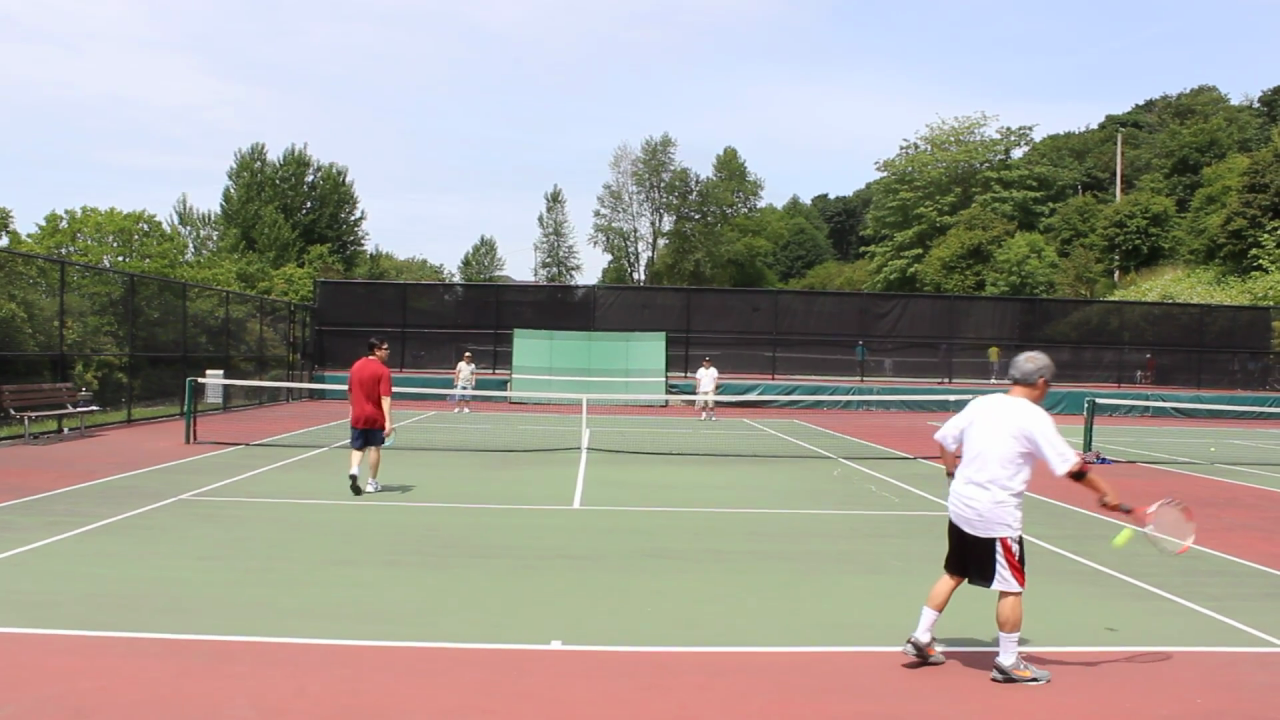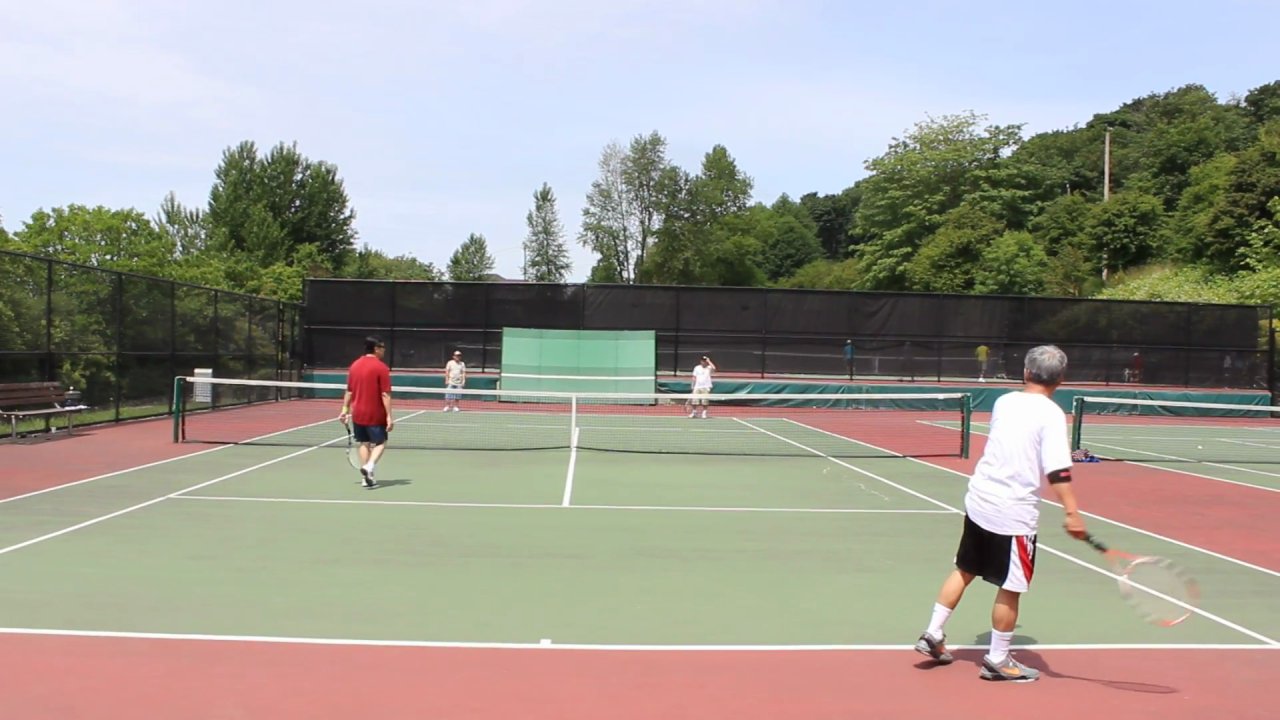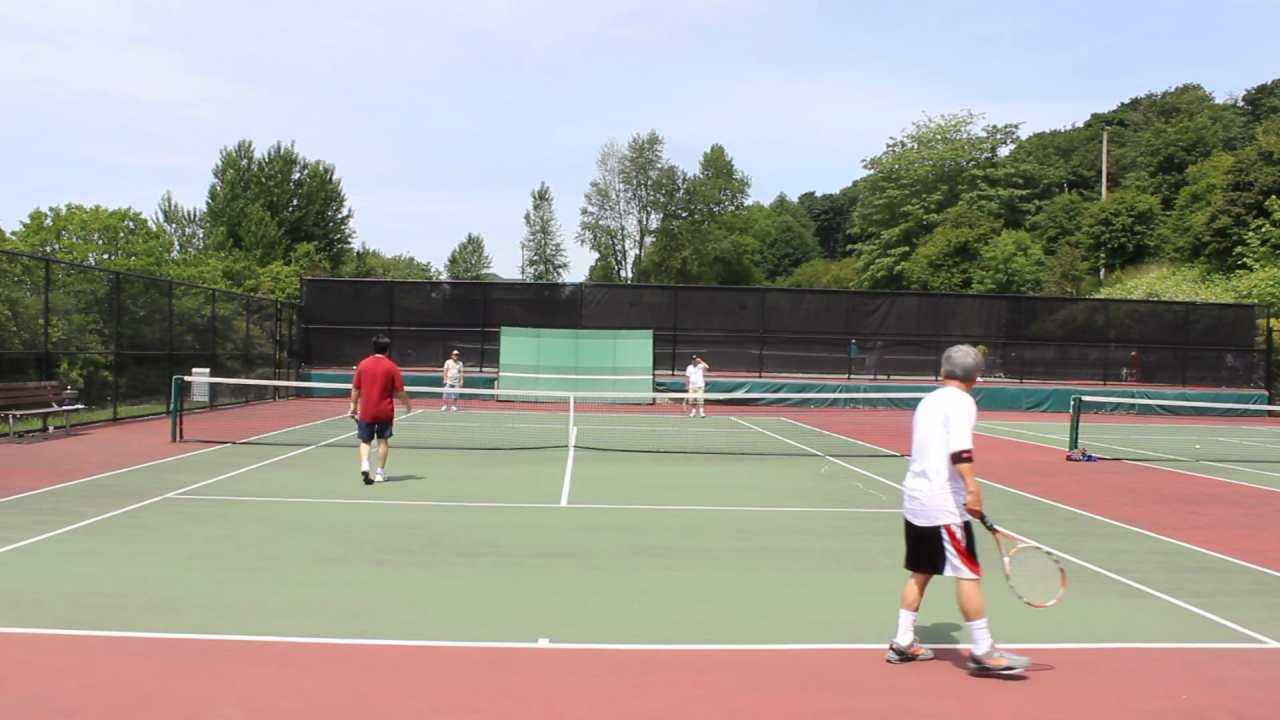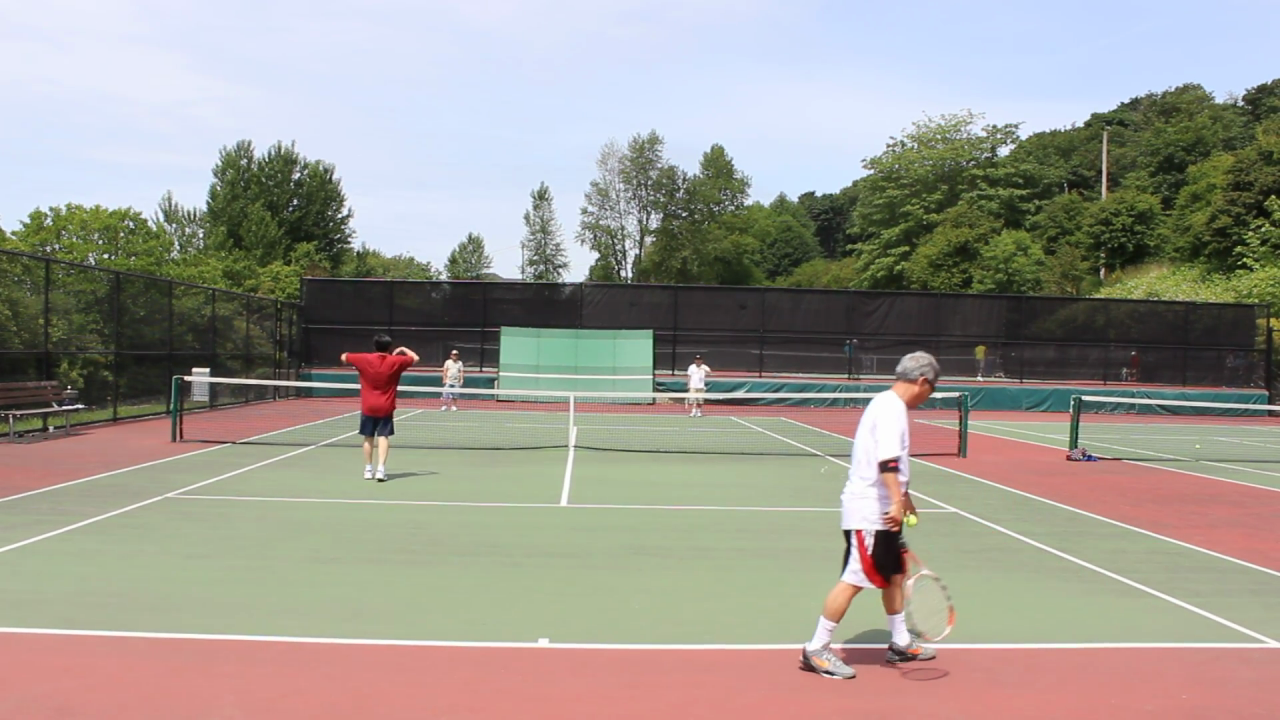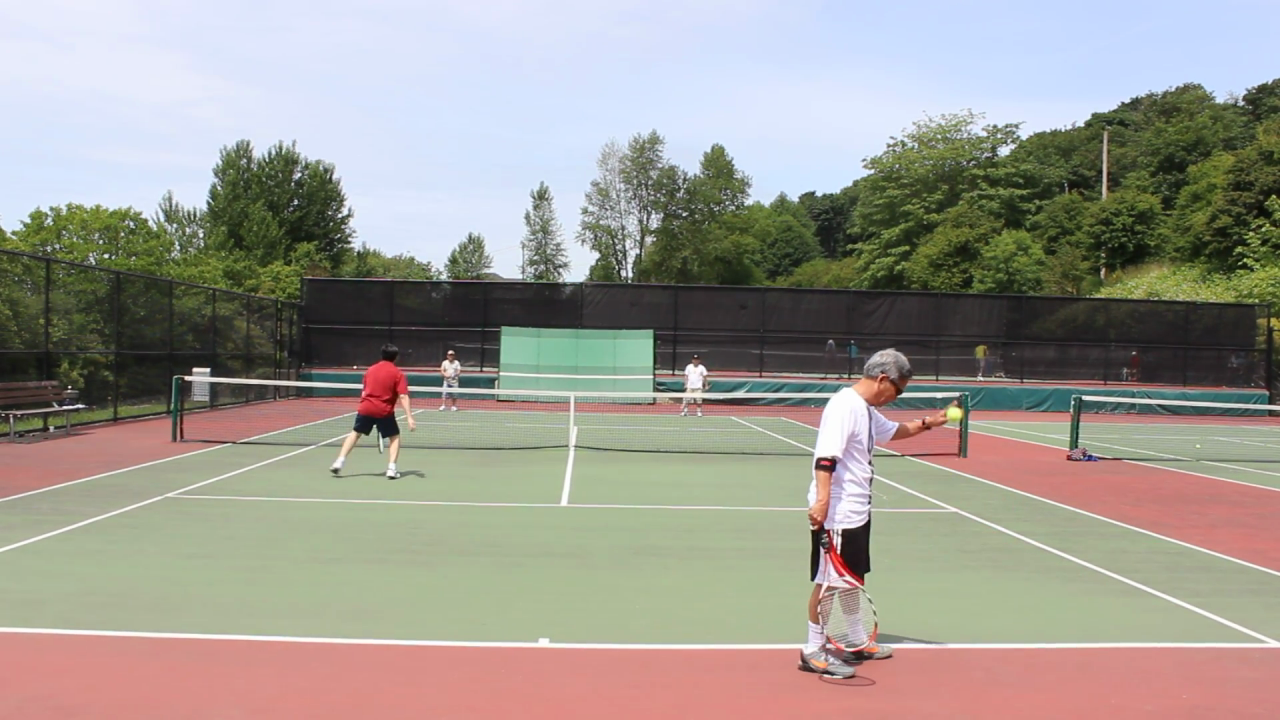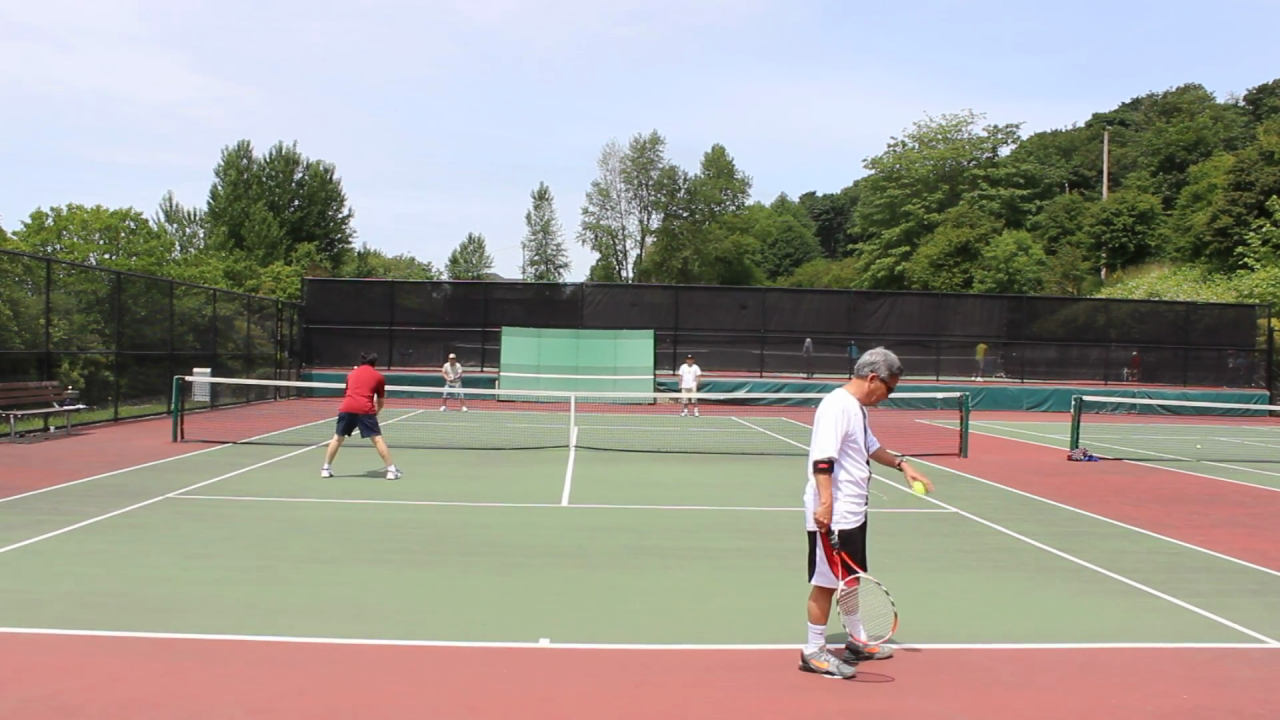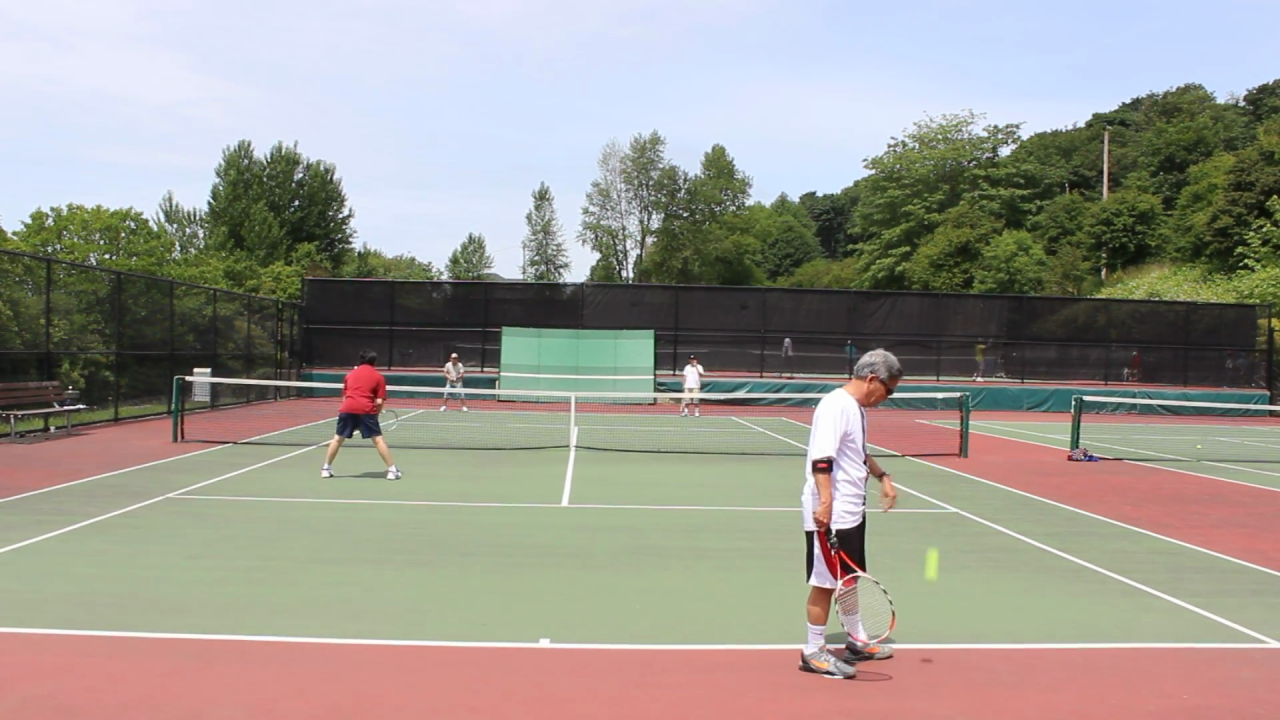
dt=0.7s
person 1, frame 1
left shoulder: (980, 404)
right shoulder: (1034, 418)
left elbow: (943, 440)
right elbow: (1070, 464)
left wrist: (954, 476)
right wrist: (1104, 490)
left hip: (961, 505)
right hip: (996, 514)
left knee: (954, 575)
right knee: (1010, 588)
left ankle: (921, 639)
right ankle: (1008, 663)
person 1, frame 2
left shoulder: (1004, 402)
right shoulder: (1052, 414)
right elbow: (1057, 469)
right wrist: (1072, 512)
left hip: (979, 501)
right hip: (1014, 512)
left knee: (964, 570)
right knee: (1012, 587)
left ankle: (933, 635)
right ankle: (997, 660)
person 1, frame 3
left shoulder: (926, 402)
right shoulder: (961, 402)
right elbow: (960, 452)
right wrist: (972, 490)
left hip: (916, 499)
right hip: (943, 504)
left knee: (920, 572)
right knee: (968, 575)
left ankle: (904, 643)
right ankle: (984, 650)
person 1, frame 4
left shoulder: (886, 404)
right shoulder: (892, 407)
right elbow: (887, 460)
left wrist: (904, 497)
right wrist: (896, 501)
left hip: (877, 508)
right hip: (869, 510)
left knee: (893, 575)
right knee: (854, 580)
left ankle: (901, 643)
right ankle: (816, 649)
person 1, frame 5
left shoulder: (866, 408)
right shoulder: (845, 405)
left elbow: (890, 430)
right elbow: (826, 456)
left wrist: (930, 422)
right wrist: (821, 500)
left hip: (856, 511)
right hip: (836, 513)
left knee: (853, 578)
right knee: (828, 582)
right ankle: (813, 652)
person 1, frame 6
left shoulder: (857, 407)
right shoulder: (837, 406)
left elbow: (870, 447)
right elbow: (822, 459)
left wrist: (902, 464)
right wrist: (825, 503)
left hip: (854, 512)
right hip: (833, 514)
left knee: (852, 578)
right knee: (826, 582)
left ankle: (857, 642)
right ankle: (814, 652)
person 1, frame 7
left shoulder: (855, 407)
right shoulder: (836, 406)
right elbow: (821, 459)
left wrist: (882, 476)
right wrist: (824, 502)
left hip: (851, 512)
right hip: (830, 514)
left knee: (849, 578)
right knee: (824, 582)
left ankle: (856, 642)
right ankle: (814, 652)
